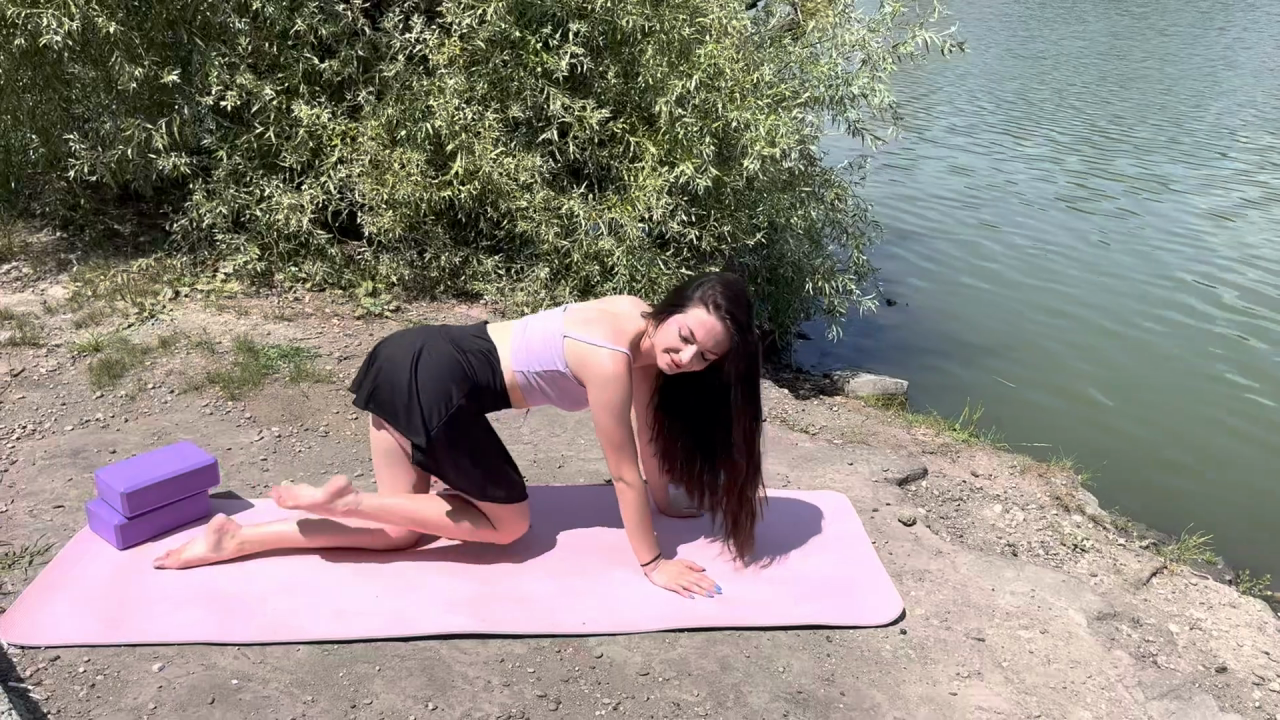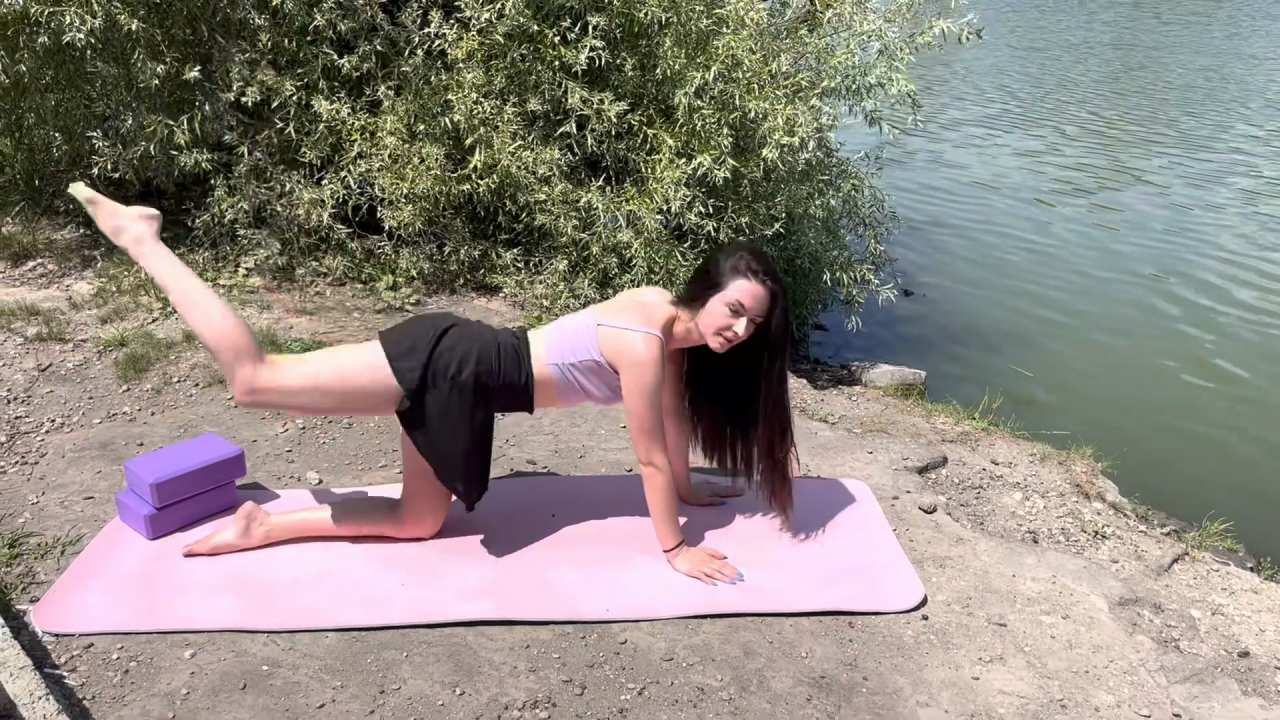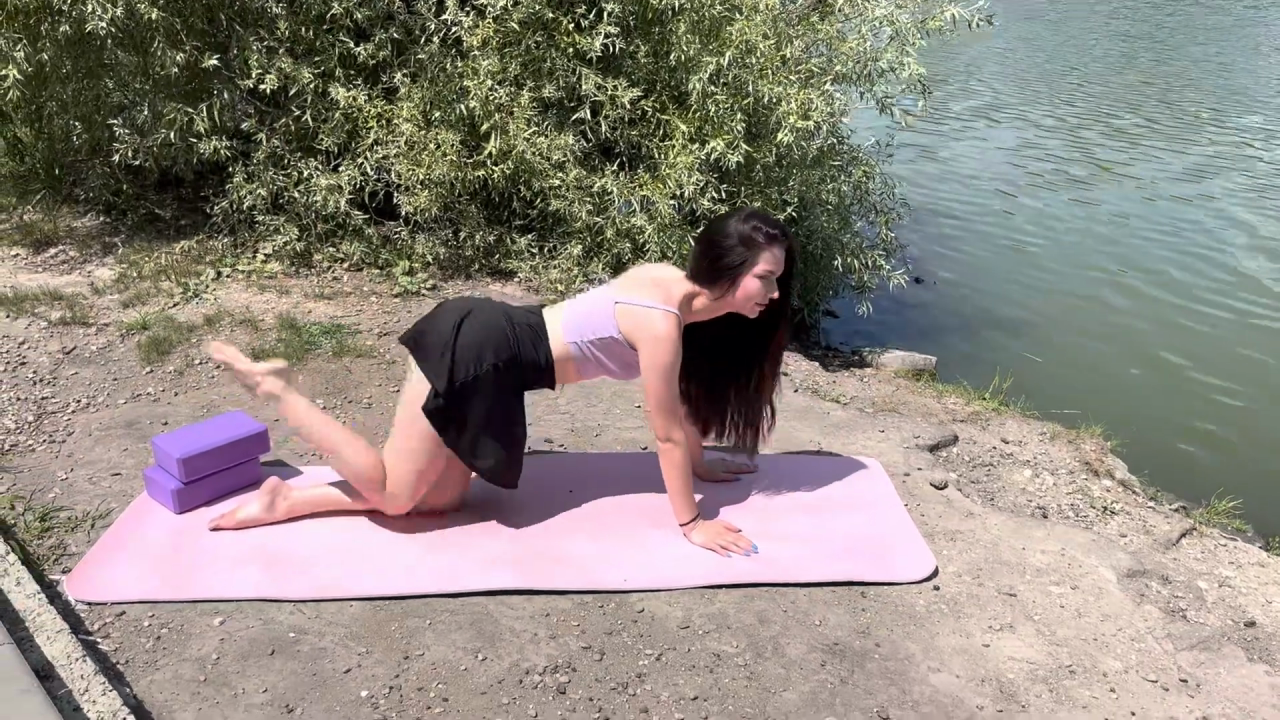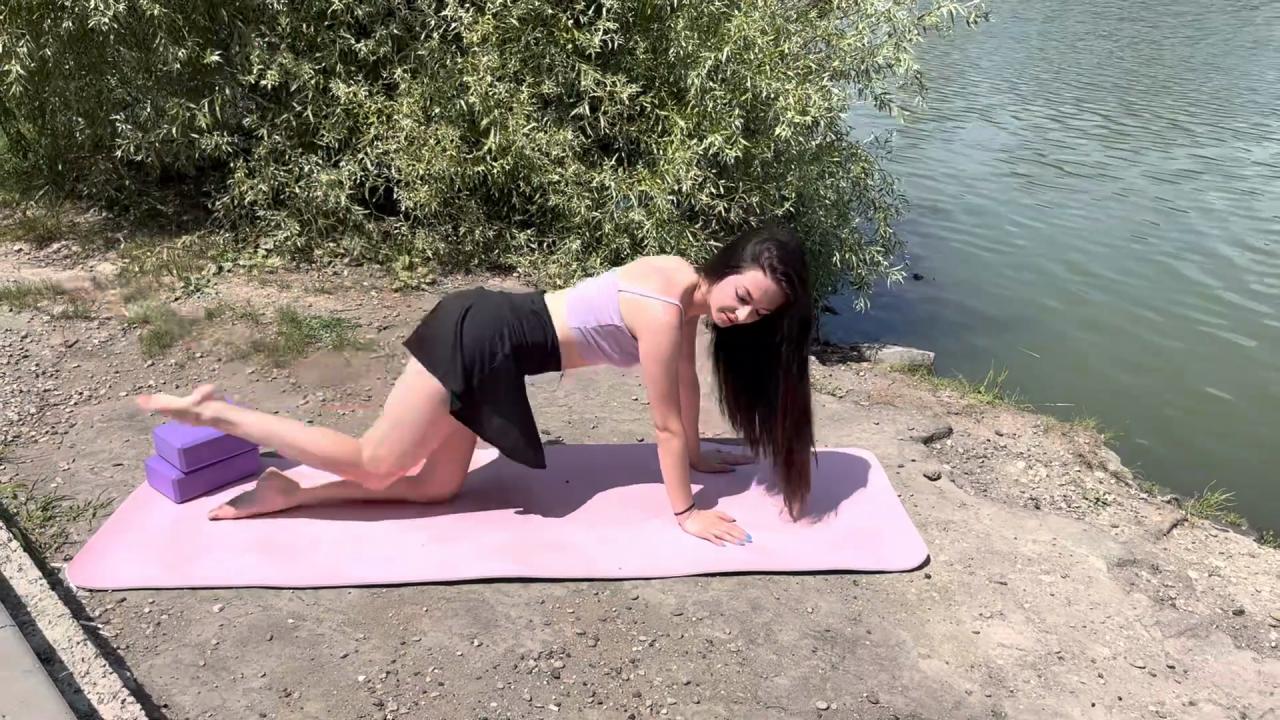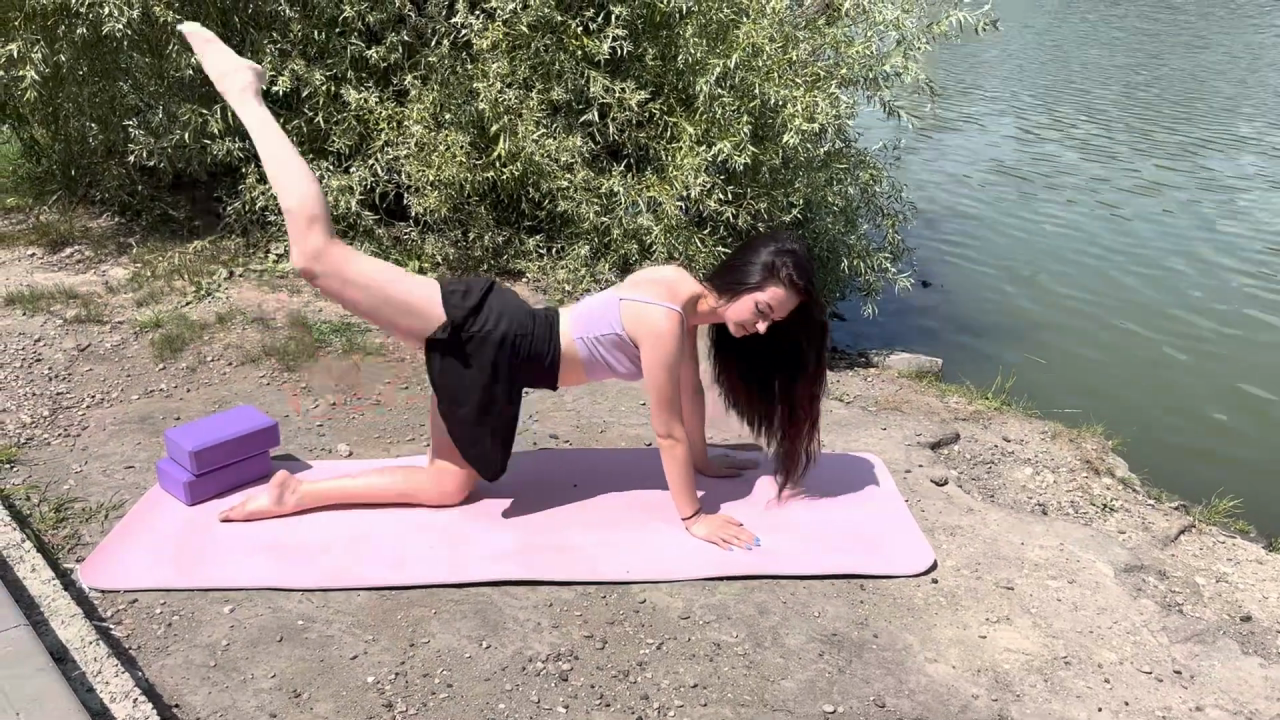
dt=1s
person 1, frame 1
left shoulder: (639, 318)
right shoulder: (611, 358)
left elbow: (648, 426)
right elbow: (625, 470)
left wrist: (663, 499)
right wrist: (652, 561)
left hip: (420, 359)
right hip: (433, 383)
left knee: (401, 528)
right knee: (509, 523)
left ankle: (235, 536)
right ankle: (342, 500)
person 1, frame 2
left shoulder: (669, 317)
right shoulder: (643, 344)
left elbow: (675, 418)
right elbow: (651, 458)
left wrist: (687, 488)
right wrist: (673, 545)
left hip: (461, 372)
right hip: (449, 363)
left knee: (420, 520)
right knee: (254, 374)
left ankle: (260, 526)
right ankle: (144, 239)
person 1, frame 3
left shoulder: (679, 284)
right shoulder: (663, 322)
left elbow: (688, 393)
right elbow: (667, 433)
left wrist: (700, 464)
right wrist: (690, 519)
left hip: (489, 340)
right hip: (473, 349)
left knee: (437, 493)
right knee: (395, 495)
left ankle: (283, 497)
right ankle: (272, 385)
person 1, frame 4
left shoulder: (683, 277)
right shoulder: (664, 308)
left elbow: (682, 385)
right elbow: (665, 420)
left wrist: (694, 457)
right wrist: (683, 509)
left hip: (481, 324)
right hip: (479, 345)
left knee: (443, 482)
right knee: (374, 465)
left ankle: (278, 487)
right ankle: (214, 412)
person 1, frame 5
left shoulder: (682, 289)
right shoulder: (666, 319)
left elbow: (685, 401)
right elbow: (669, 430)
left wrist: (702, 463)
right wrist: (690, 514)
left hip: (492, 355)
right hip: (483, 336)
left knee: (446, 487)
right knee: (315, 251)
left ankle: (293, 494)
right ankle: (243, 89)
